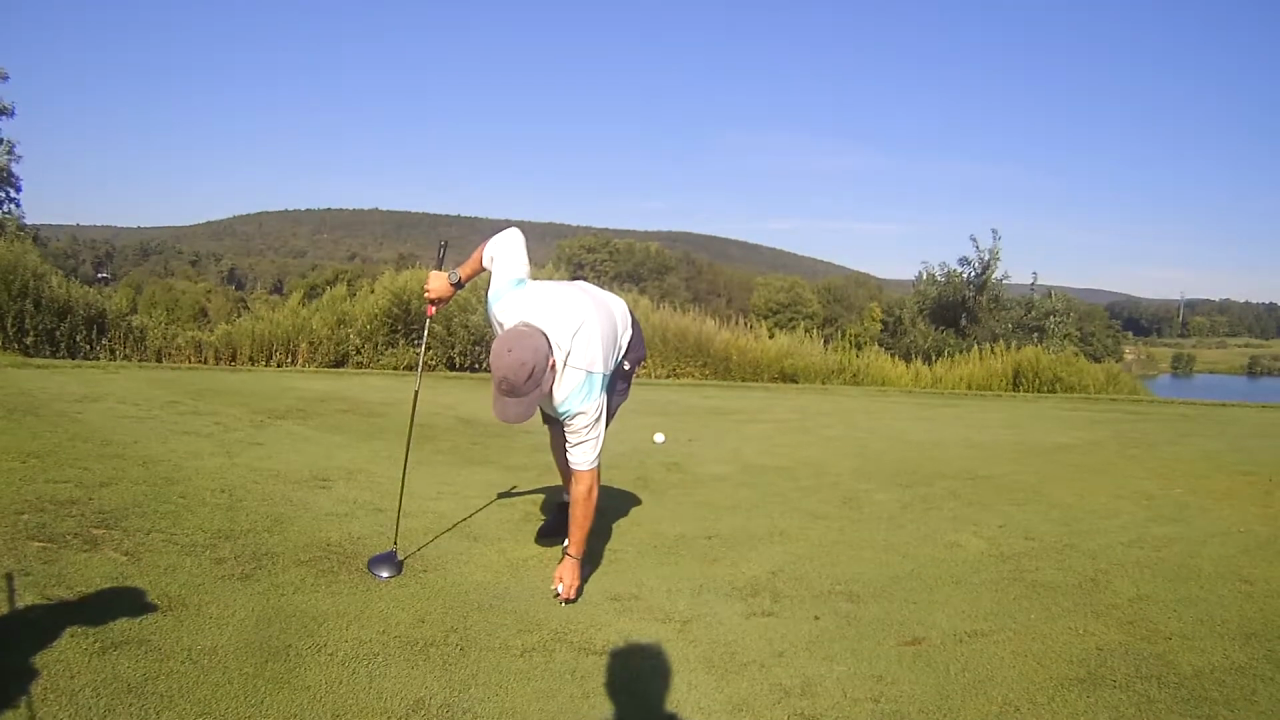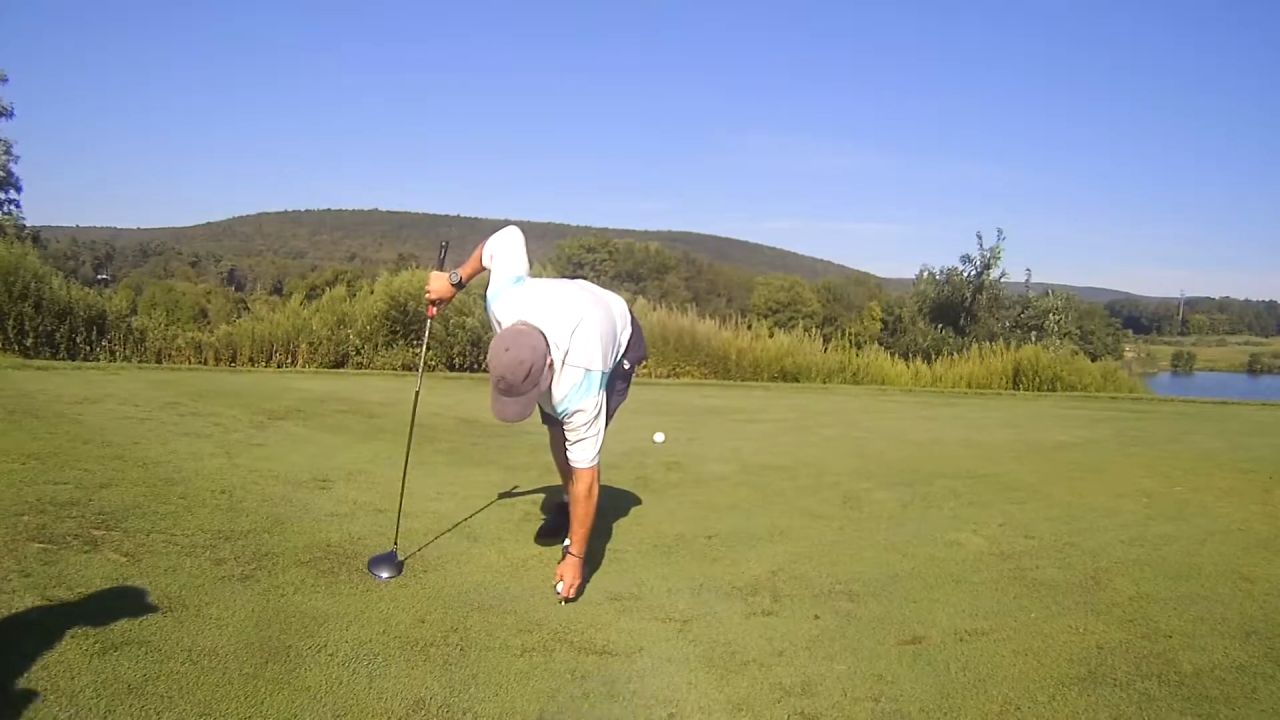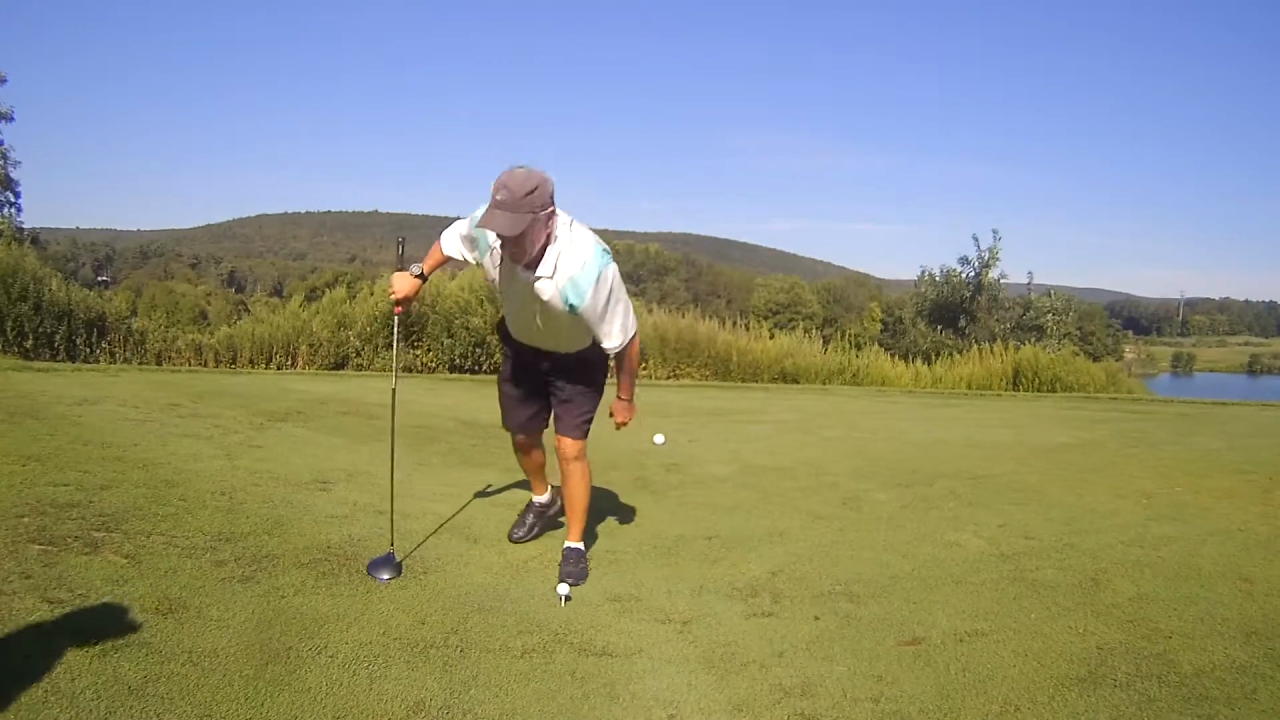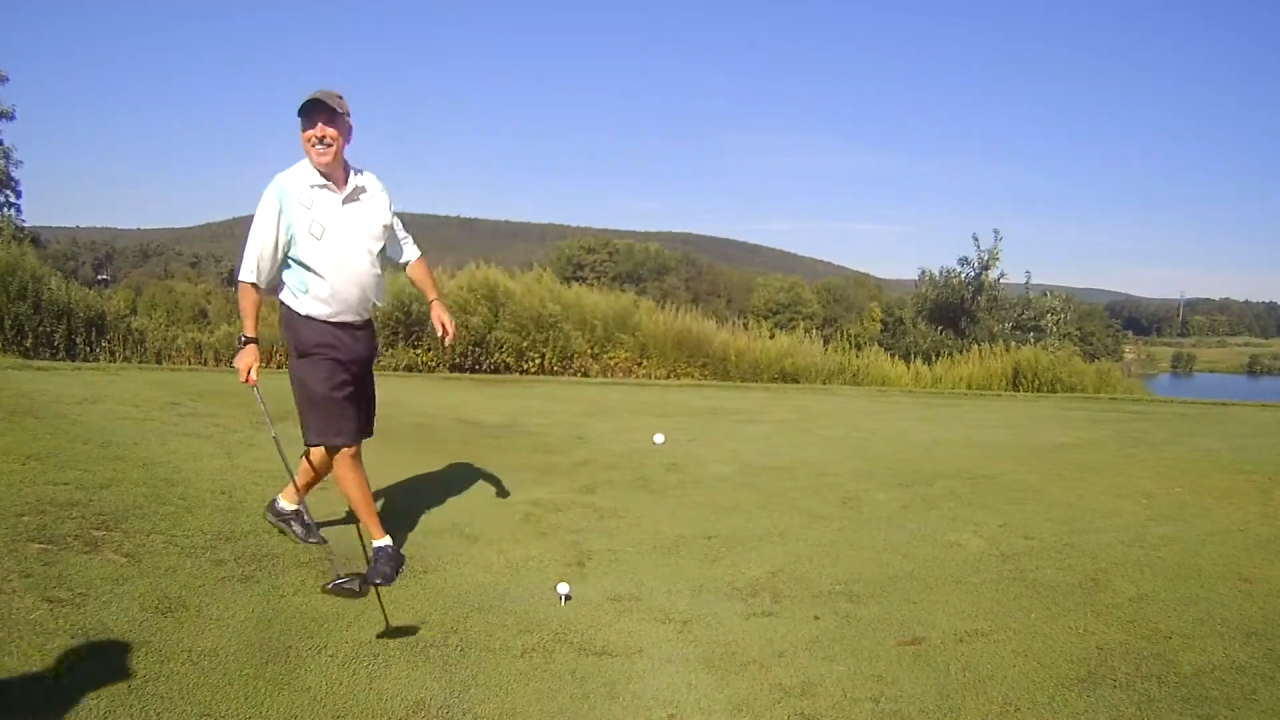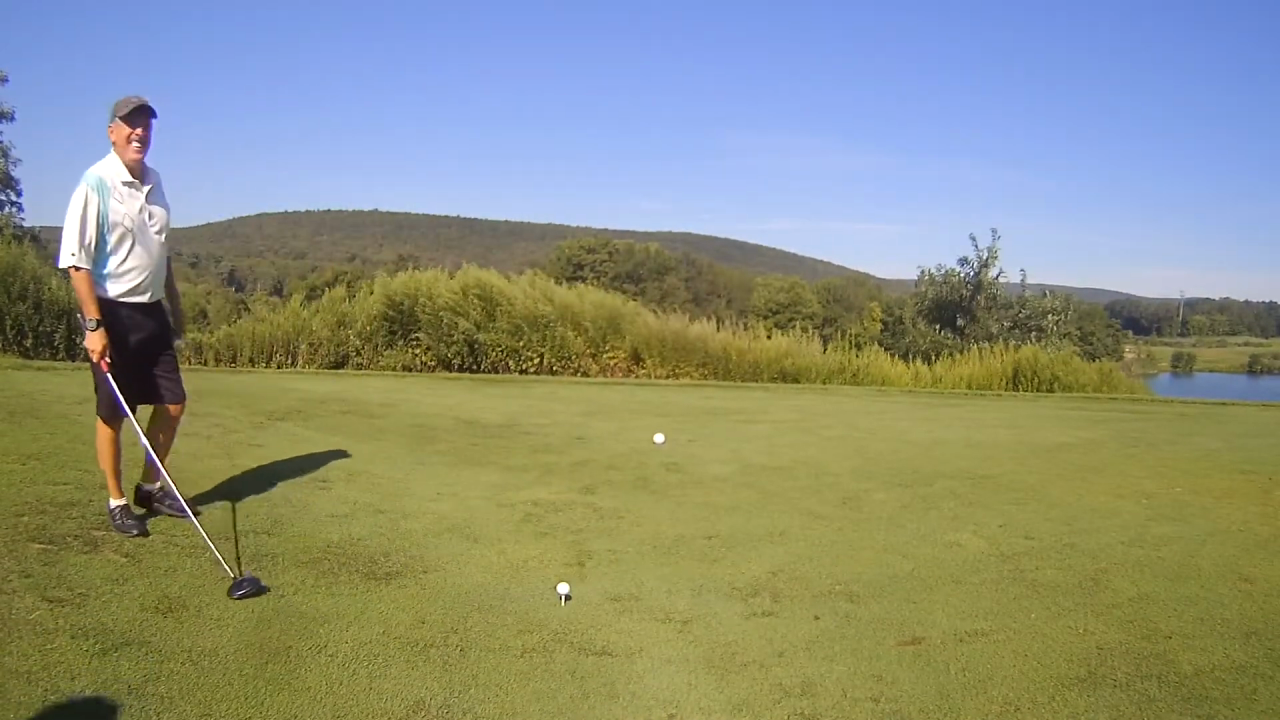
dt=1s
person 1, frame 1
left shoulder: (578, 388)
right shoulder: (504, 303)
left elbow: (585, 476)
right elbow: (509, 238)
left wrist: (573, 558)
right wrist: (455, 279)
left hip: (618, 346)
right hip: (579, 312)
left knee: (577, 443)
right knee: (557, 429)
left ankle: (575, 536)
right ankle: (567, 504)
person 1, frame 2
left shoulder: (577, 385)
right shoulder: (502, 302)
left elbow: (585, 473)
right elbow: (508, 237)
left wrist: (576, 557)
right wrist: (455, 280)
left hip: (617, 343)
right hip: (576, 312)
left knee: (578, 448)
right knee: (557, 429)
left ankle: (573, 539)
right ankle: (567, 503)
person 1, frame 3
left shoulder: (587, 263)
right shoulder: (488, 228)
left elbow: (624, 339)
right elbow: (452, 241)
left wrist: (624, 397)
right wrist: (416, 277)
left hip: (579, 356)
right hip: (521, 345)
left knee: (570, 449)
right knee: (522, 436)
left ankle: (575, 547)
right ankle: (541, 498)
person 1, frame 4
left shoulder: (372, 188)
right shoulder: (284, 191)
left elbow: (405, 250)
right elbow: (253, 272)
left wrist: (435, 300)
right wrist: (250, 340)
left hip: (360, 331)
right hip: (313, 333)
left knee: (334, 438)
right knee: (345, 445)
left ankle: (286, 504)
right ankle: (381, 543)
person 1, frame 5
left shoulder: (154, 182)
right shoulder: (95, 183)
right elbow: (77, 261)
left wrist: (174, 307)
right wrist: (93, 325)
left hip: (152, 312)
right hip: (112, 313)
left knee: (171, 405)
right knee: (114, 413)
left ankle: (149, 486)
right ankle: (117, 501)
